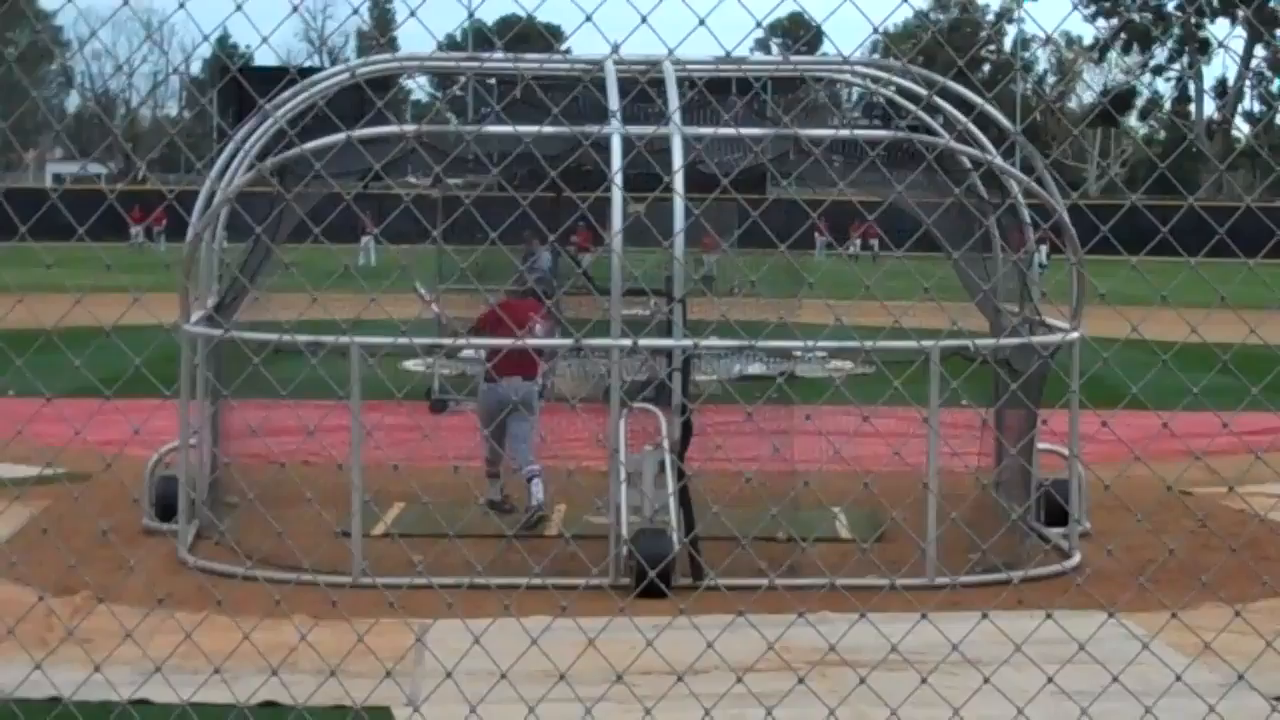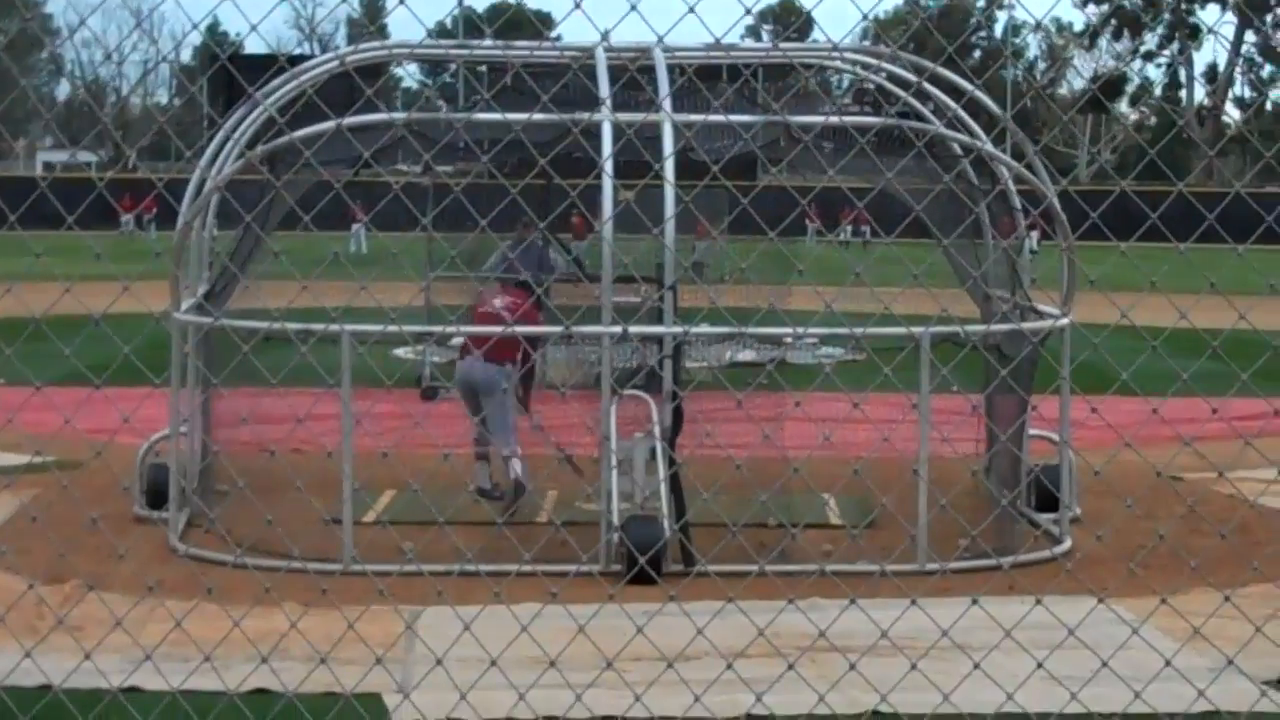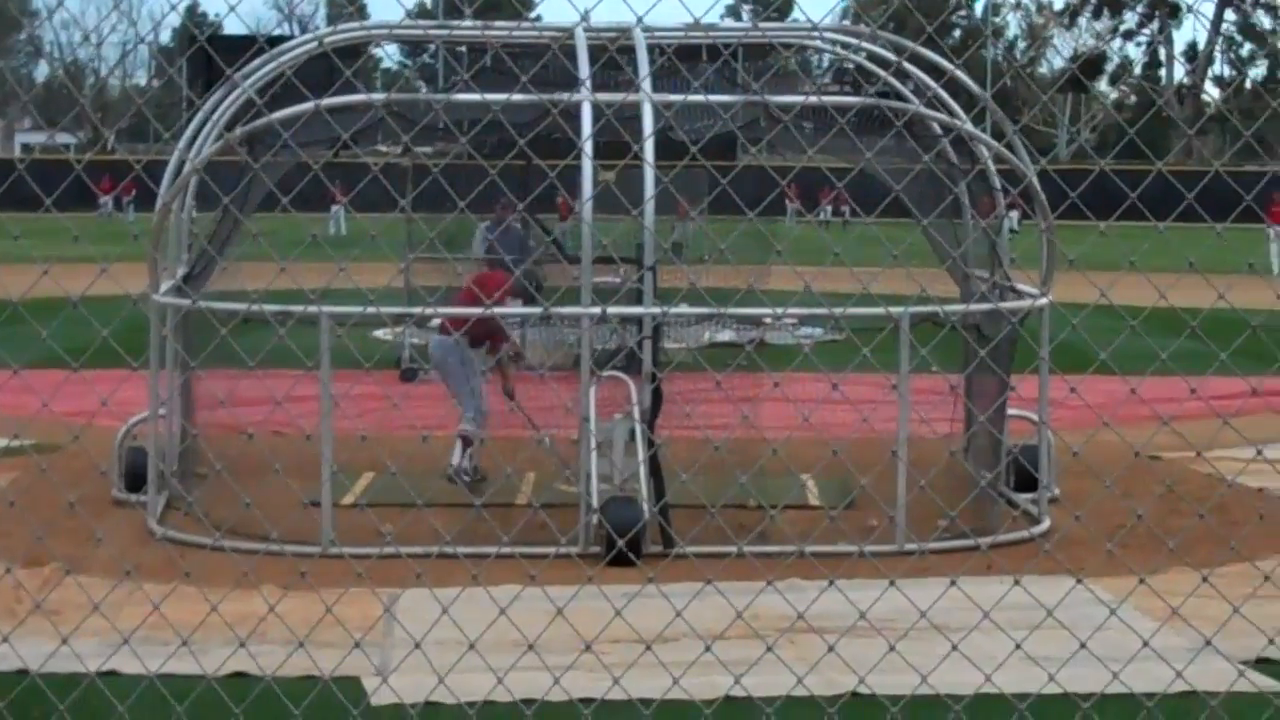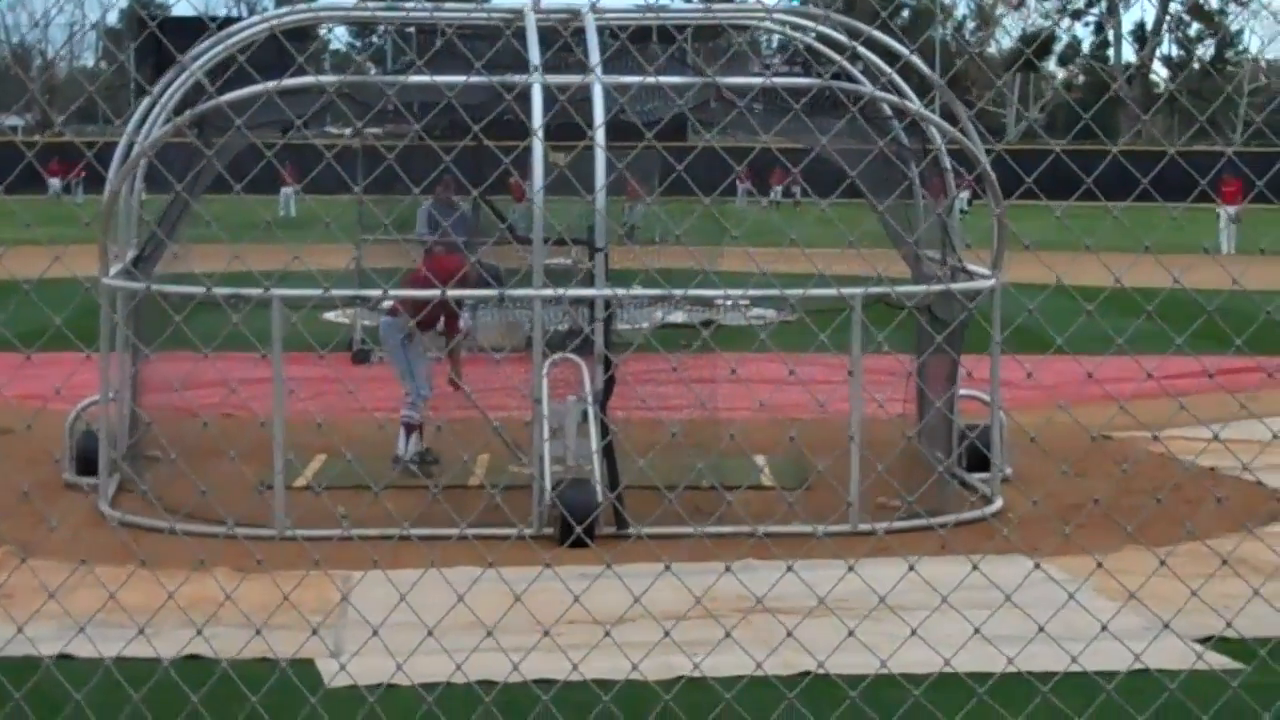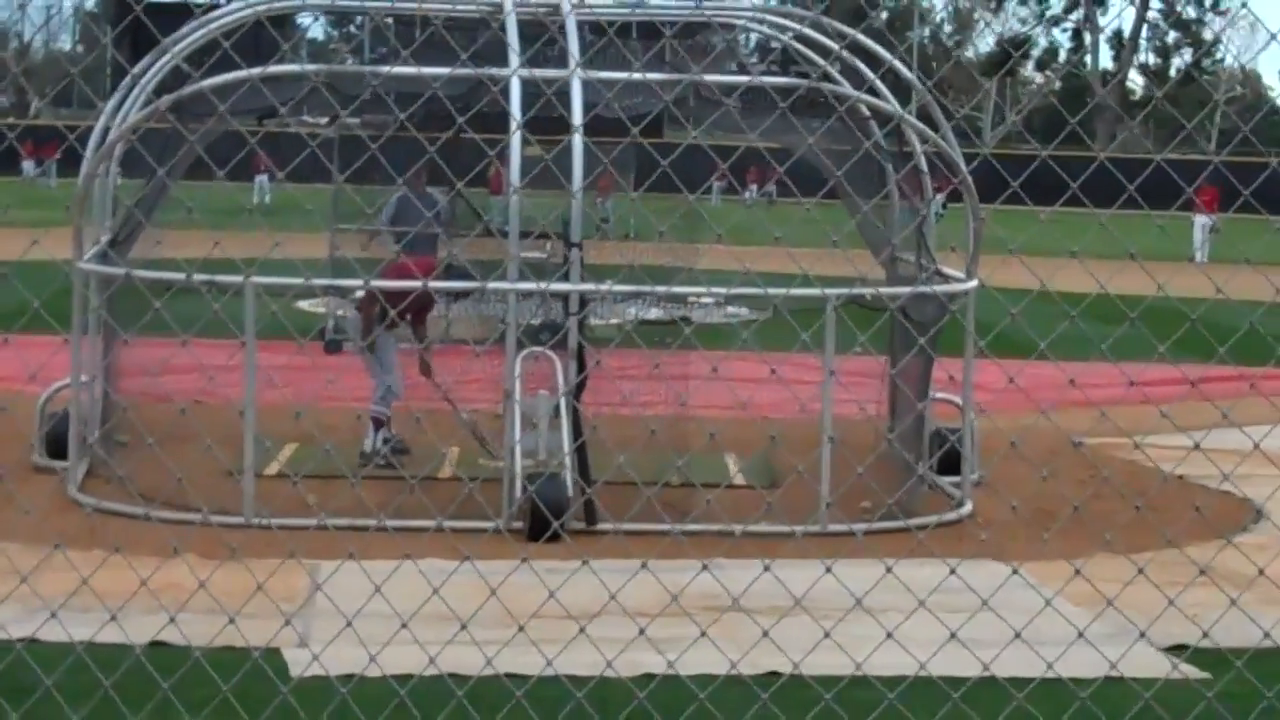
dt=0.3s
person 1, frame 1
left shoulder: (507, 307)
right shoulder: (545, 320)
left elbow: (474, 331)
left hip: (497, 385)
right hip: (527, 387)
left knee: (492, 442)
right knee: (524, 450)
left ankle: (494, 496)
right ankle: (536, 501)
person 1, frame 2
left shoulder: (489, 296)
right shoulder: (531, 313)
right elbow: (530, 360)
right wrist: (525, 397)
left hip: (466, 365)
right hip: (497, 369)
left knee: (482, 425)
right knee: (505, 432)
left ankle: (483, 483)
right ankle: (516, 477)
person 1, frame 3
left shoulder: (497, 298)
right shoulder: (498, 281)
left elbow: (494, 345)
left wrist: (506, 380)
right wrist: (509, 343)
left hip: (441, 343)
right hip: (454, 345)
left knee: (469, 407)
right knee: (477, 410)
left ankle: (464, 463)
right ankle: (458, 467)
person 1, frame 4
left shoulder: (457, 288)
right shoulder: (453, 266)
left elbow: (452, 331)
right elbow: (413, 282)
left wrist: (455, 370)
right wrist: (410, 322)
left hip: (412, 328)
right hip: (400, 324)
left knee: (422, 390)
right knee: (417, 391)
left ankle: (416, 447)
right ankle: (404, 454)
person 1, frame 5
left shoulder: (429, 287)
right shoulder: (419, 268)
left elbow: (418, 319)
right elbow: (374, 291)
left wrist: (423, 355)
right wrist: (368, 330)
left hip: (383, 328)
right hip: (370, 320)
left knee: (392, 381)
right knee: (389, 385)
left ankle: (386, 438)
right ankle: (371, 450)
